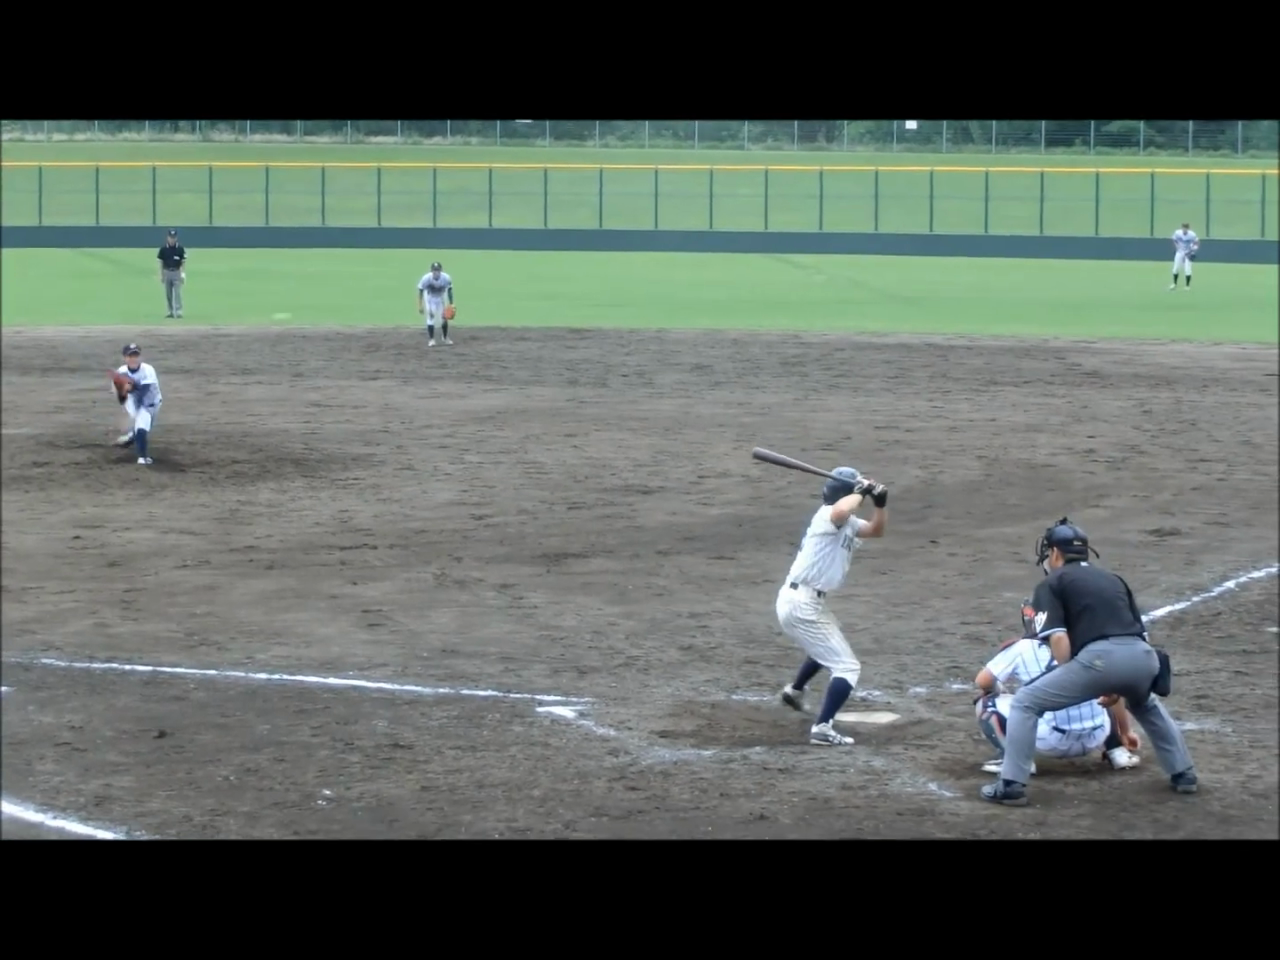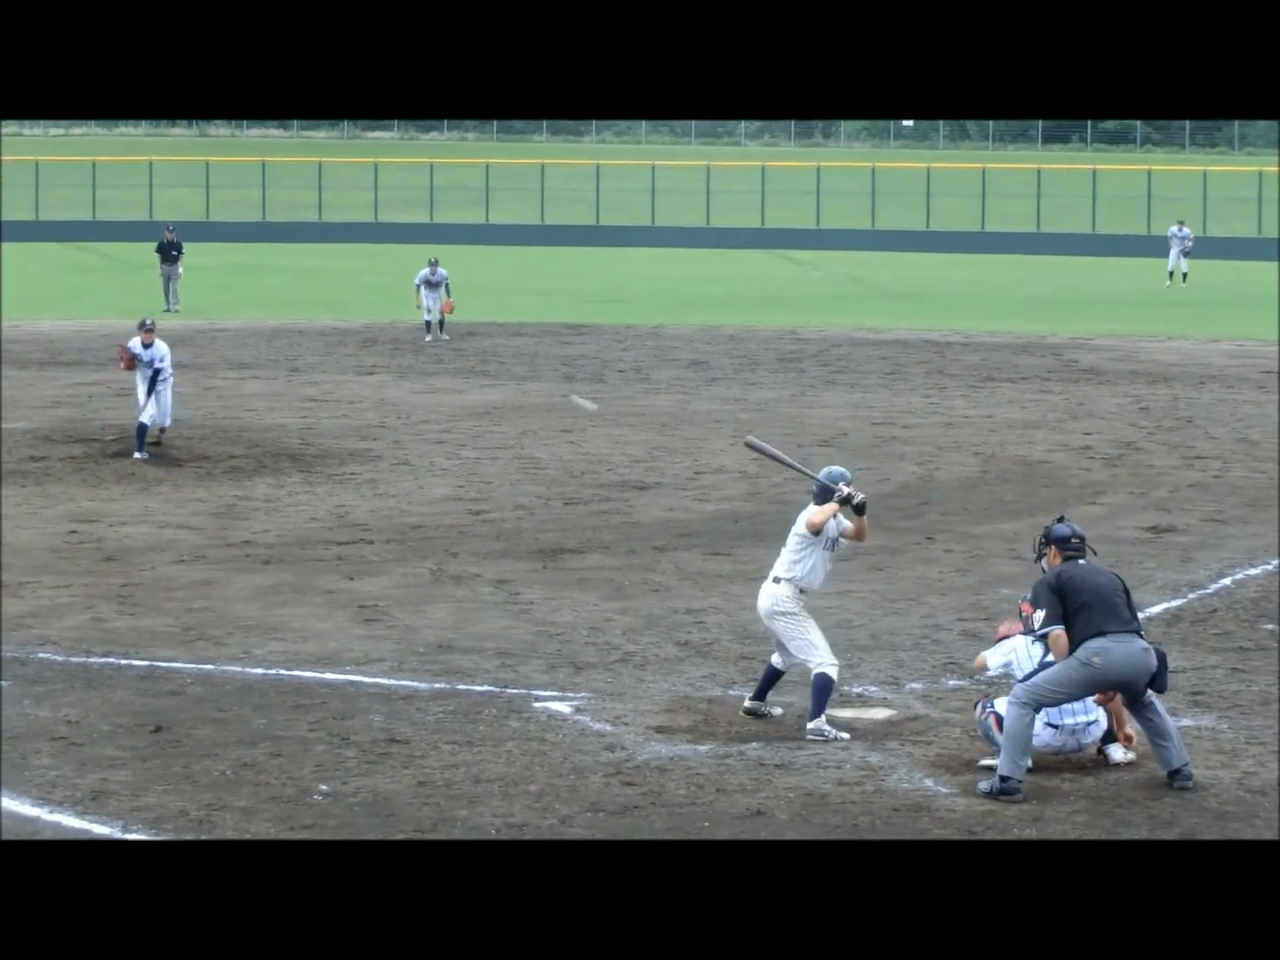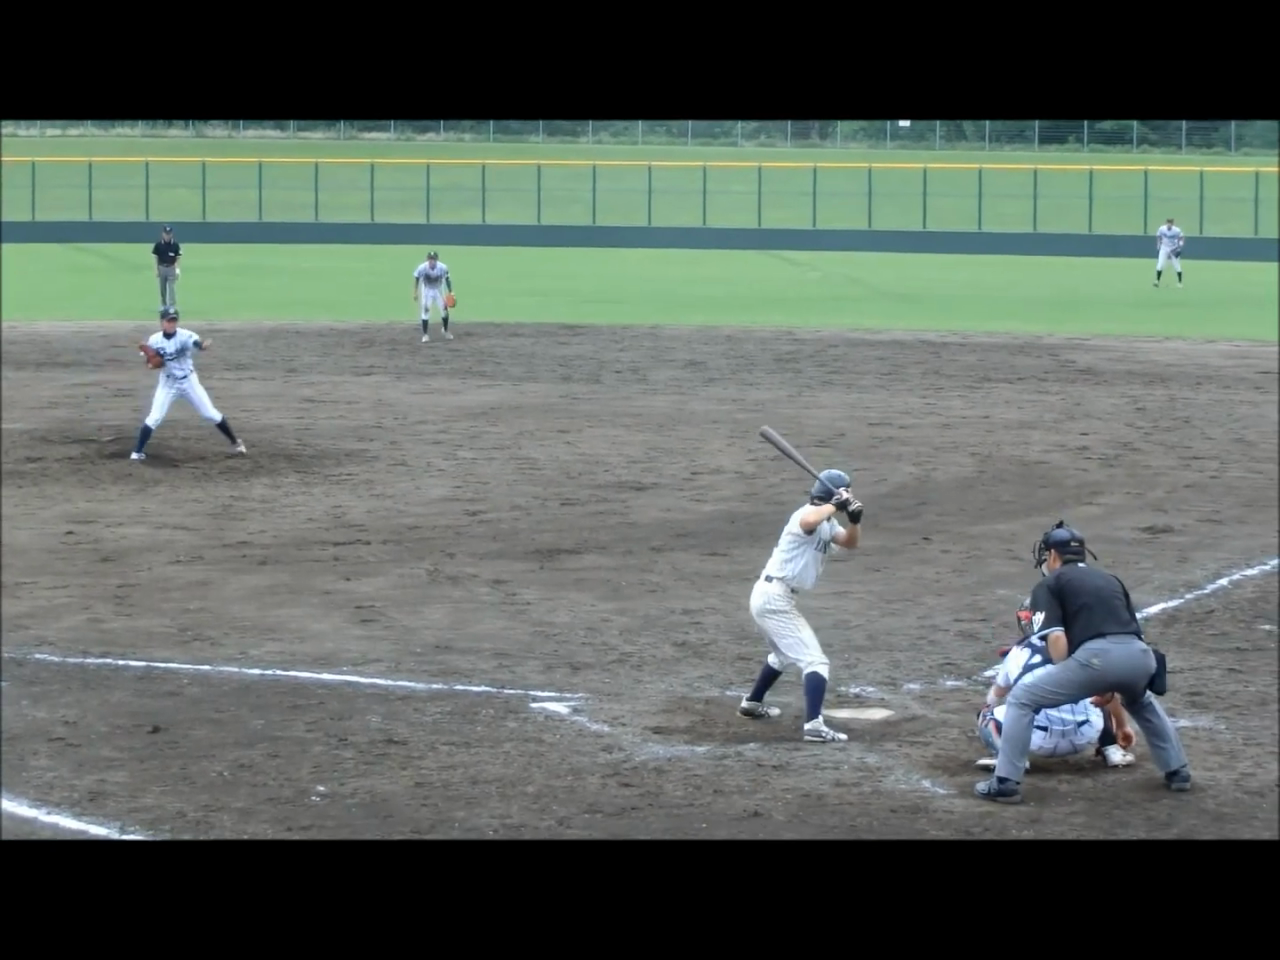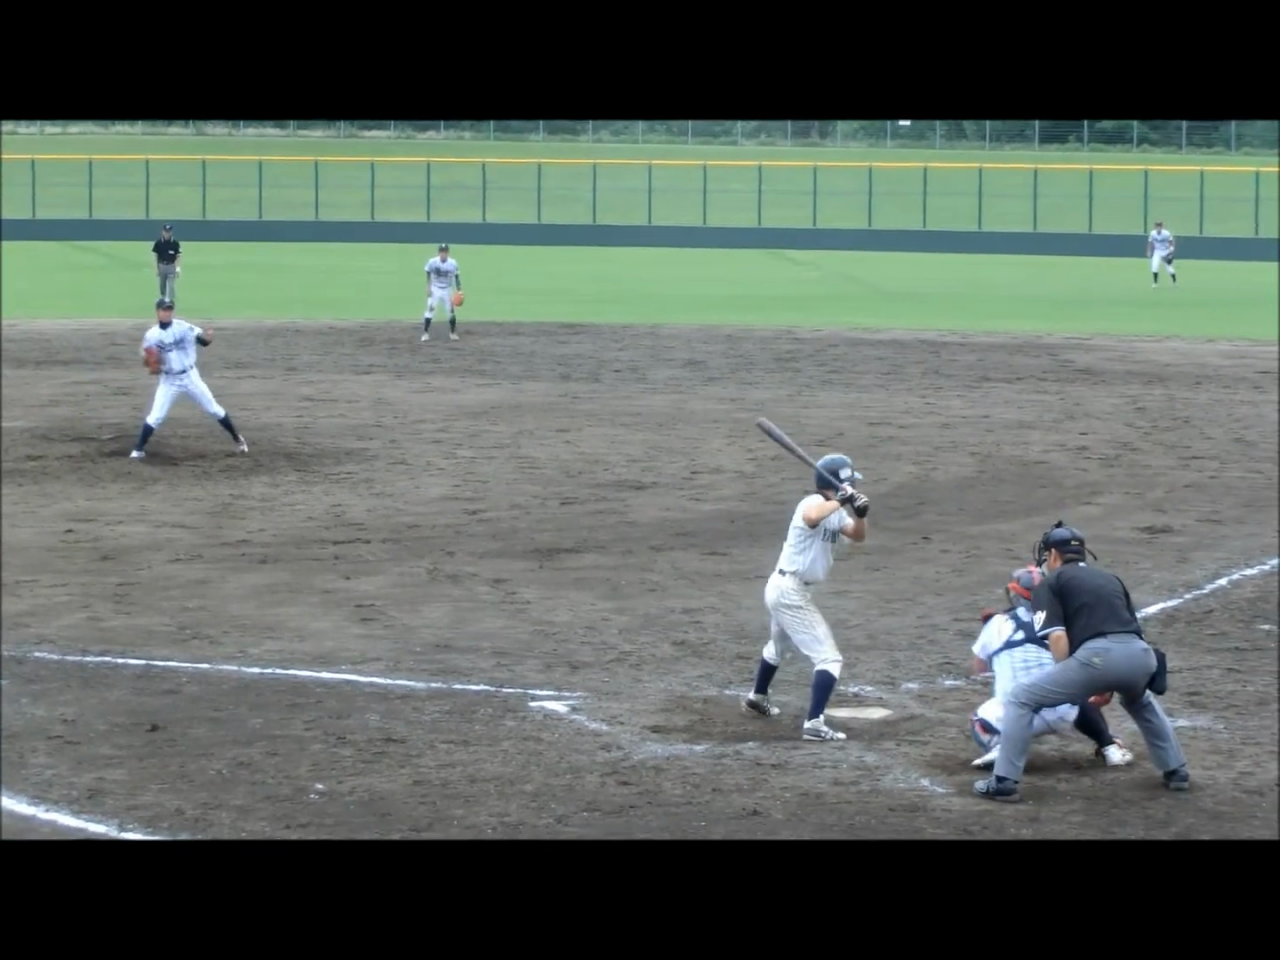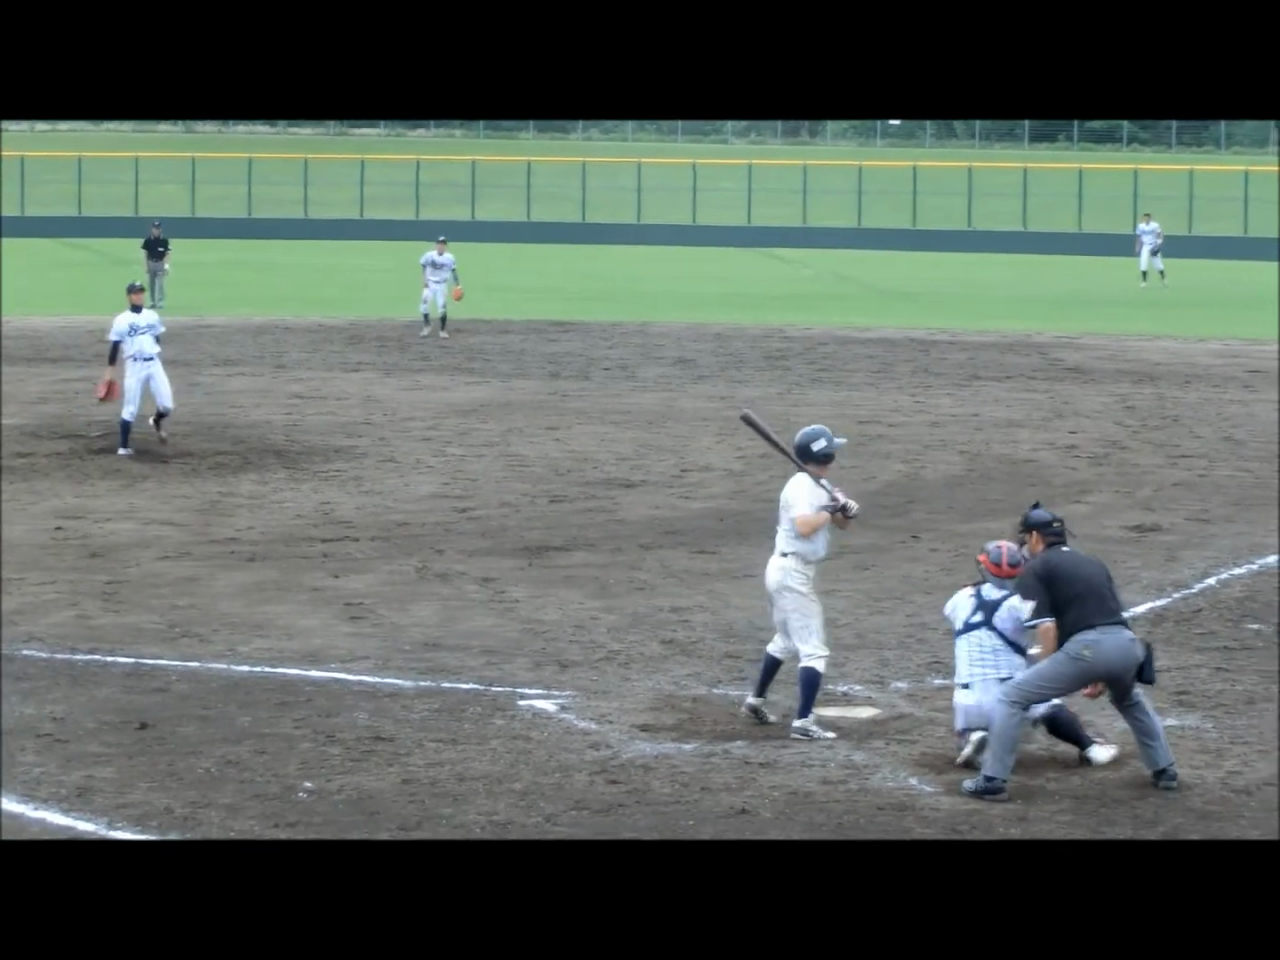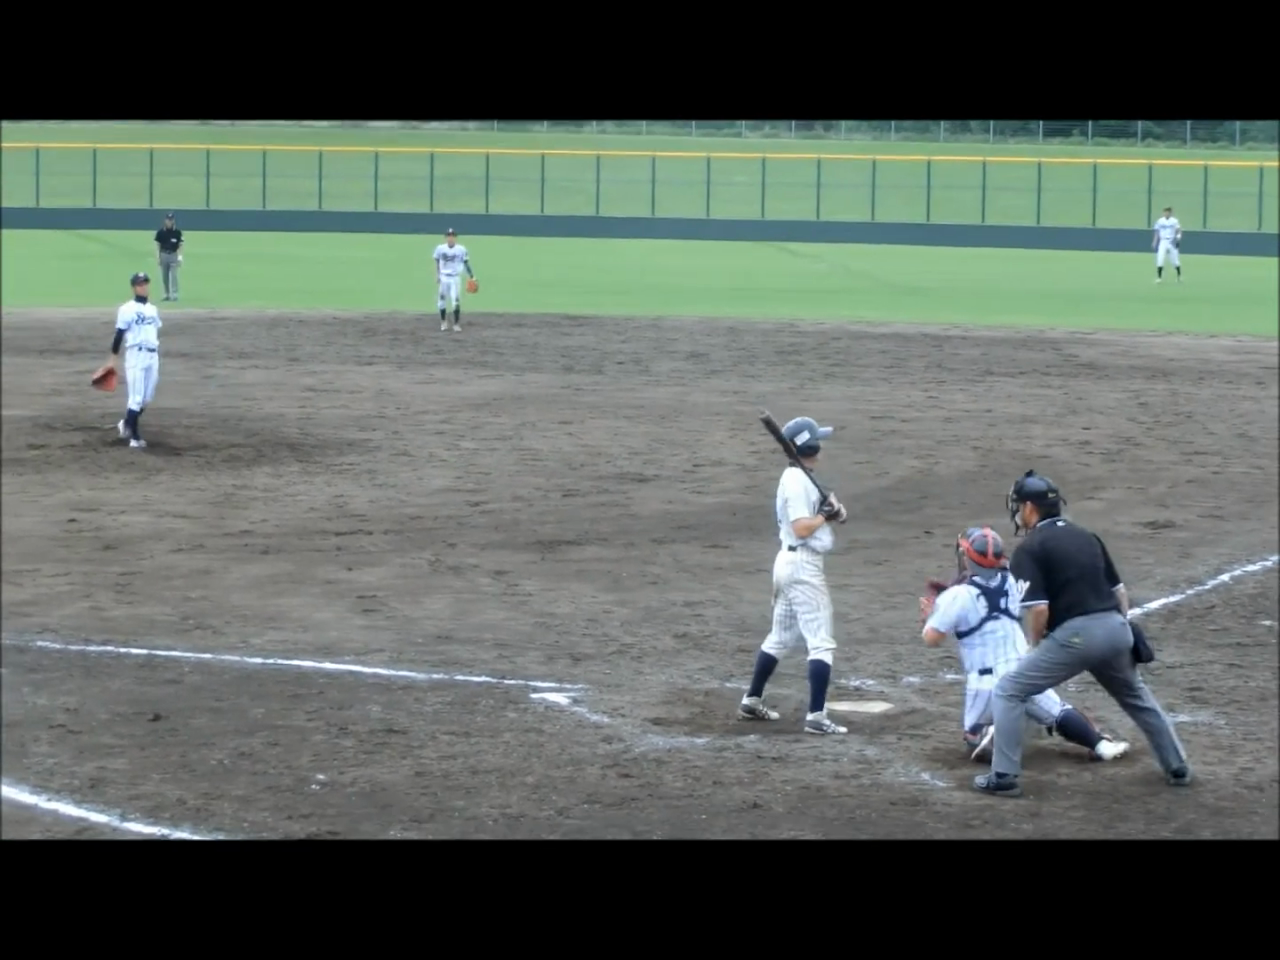
dt=0.3s
person 1, frame 1
left shoulder: (1051, 584)
right shoulder: (1113, 579)
left elbow: (1058, 639)
left wrist: (1069, 683)
left hip: (1100, 658)
right hip: (1143, 658)
left knee: (1024, 702)
right knee: (1145, 705)
left ankle: (1012, 785)
right ankle: (1183, 774)
person 1, frame 2
left shoulder: (1049, 582)
right shoulder: (1111, 576)
left elbow: (1057, 636)
left wrist: (1067, 681)
left hip: (1098, 656)
right hip: (1140, 655)
left knee: (1022, 698)
right knee: (1143, 701)
left ankle: (1008, 781)
right ankle: (1179, 770)
person 1, frame 3
left shoulder: (1048, 584)
right shoulder: (1110, 580)
left elbow: (1056, 637)
left wrist: (1067, 682)
right wrist: (1110, 685)
left hip: (1097, 656)
right hip: (1140, 656)
left knee: (1021, 699)
right knee: (1141, 703)
left ankle: (1005, 783)
right ankle: (1178, 771)
person 1, frame 4
left shoulder: (1049, 583)
right shoulder: (1111, 579)
left elbow: (1057, 637)
left wrist: (1067, 682)
right wrist: (1109, 684)
left hip: (1098, 656)
right hip: (1140, 655)
left knee: (1020, 699)
right knee: (1140, 702)
left ankle: (1004, 782)
right ankle: (1176, 771)
person 1, frame 5
left shoulder: (1034, 570)
right shoulder: (1093, 563)
left elbow: (1046, 629)
left wrist: (1049, 672)
left hip: (1086, 649)
right hip: (1126, 644)
left knee: (1011, 697)
right knee: (1129, 700)
left ankle: (993, 781)
right ankle: (1164, 770)
person 1, frame 6
left shoulder: (1029, 548)
right shoulder: (1088, 537)
left elbow: (1037, 610)
right elbow: (1119, 592)
left wrist: (1035, 647)
left hip: (1074, 635)
right hip: (1116, 629)
left knee: (1007, 691)
right knee: (1134, 695)
left ankle: (1004, 777)
right ankle: (1177, 767)
person 2, frame 1
left shoulder: (846, 520)
right shoulder: (828, 515)
left elbow: (877, 530)
right elbow: (841, 510)
left wrist: (880, 503)
right wrist: (861, 491)
left hip: (799, 600)
right hip: (801, 604)
left knee: (821, 647)
right knee: (847, 667)
left ankle: (795, 691)
right ankle: (822, 728)
person 2, frame 2
left shoulder: (831, 517)
right shoulder: (814, 515)
left elbow: (859, 535)
right elbow: (815, 523)
left wrist: (859, 511)
right wrist: (839, 501)
left hip: (777, 595)
right hip: (783, 599)
left knee: (787, 654)
right knee: (824, 662)
left ankle: (755, 702)
right ankle: (817, 723)
person 2, frame 3
left shoulder: (826, 520)
right shoulder: (807, 514)
left elbow: (850, 543)
right elbow: (808, 521)
left wrist: (854, 520)
right wrist: (835, 505)
left hip: (771, 596)
right hip: (774, 598)
left knee: (784, 654)
right knee: (815, 660)
left ankle: (752, 702)
right ankle: (814, 724)
person 2, frame 4
left shoulder: (832, 510)
right shoulder: (812, 503)
left elbow: (858, 536)
right elbow: (811, 517)
left wrist: (860, 513)
right wrist: (840, 501)
left hip: (784, 589)
right hip: (790, 591)
left knee: (778, 646)
right knee: (828, 657)
left ankle: (757, 697)
right ankle: (814, 723)
person 2, frame 5
left shoulder: (820, 485)
right shoulder: (800, 486)
left elbow: (840, 524)
right elbow: (805, 528)
left wrist: (846, 511)
right wrist: (832, 510)
left hip: (787, 570)
right hip: (792, 572)
left knee: (785, 641)
right knee: (814, 649)
left ankle: (756, 700)
right ankle: (803, 723)
person 2, frame 6
left shoulder: (801, 477)
right shoulder: (797, 481)
left elbow: (815, 517)
right elbow: (801, 529)
left wrist: (834, 512)
right wrist: (826, 513)
left hip: (790, 564)
right hip: (803, 565)
left knee: (779, 638)
right knee: (821, 642)
left ankle: (751, 701)
right ankle: (816, 717)
